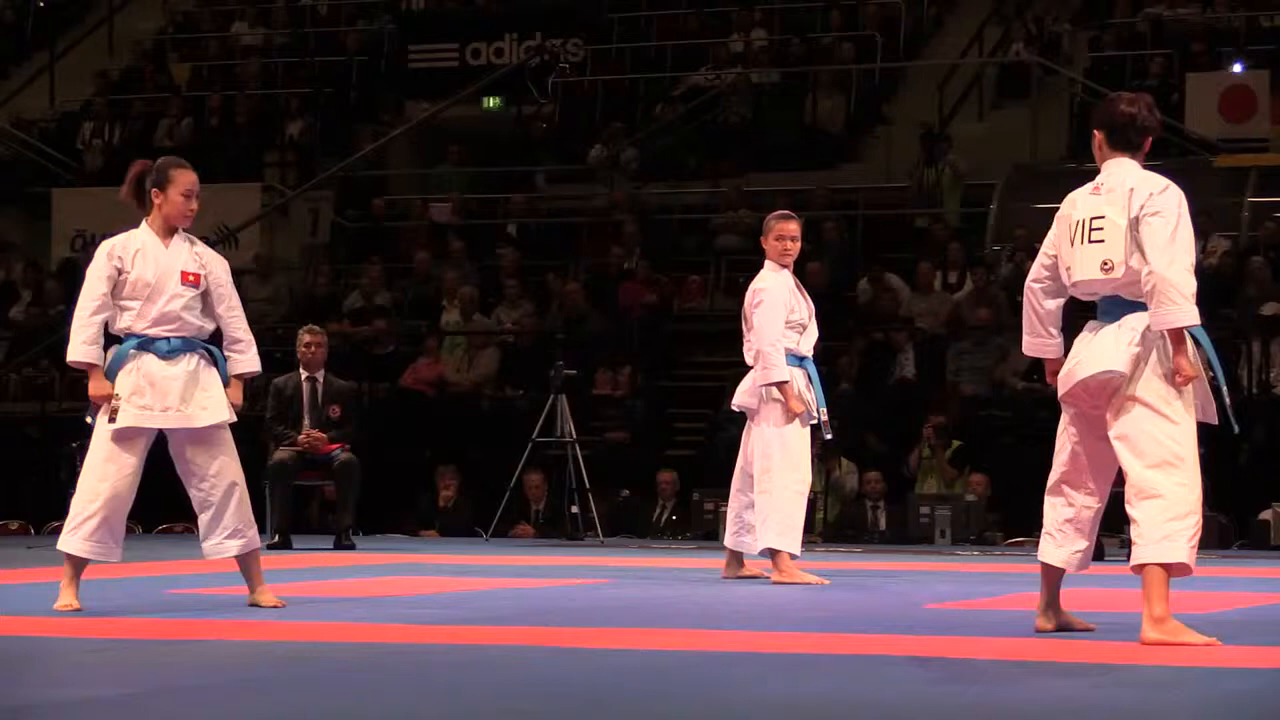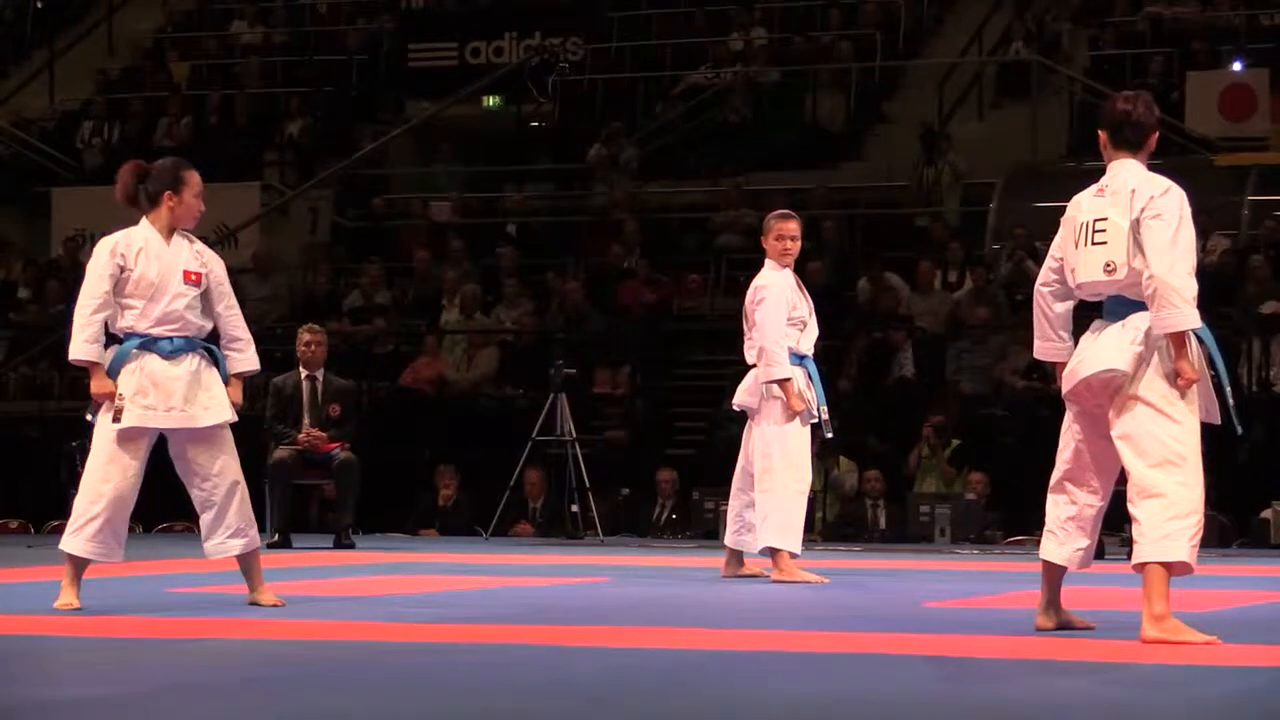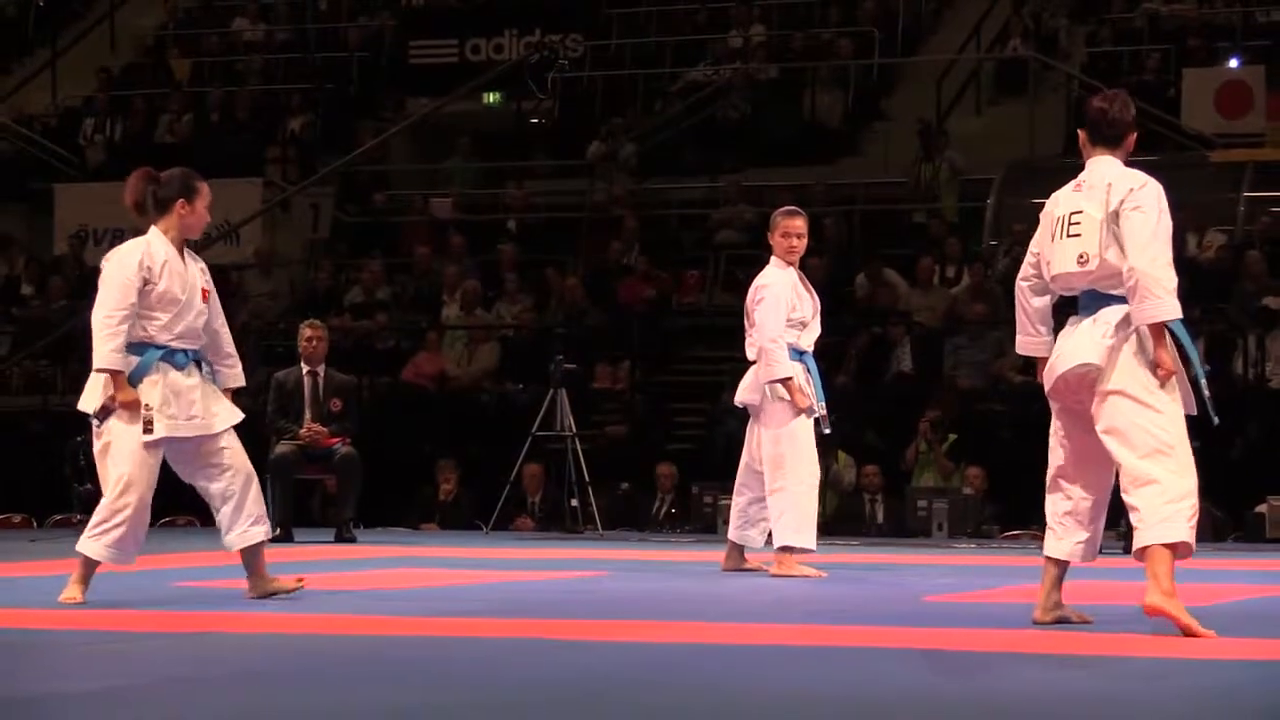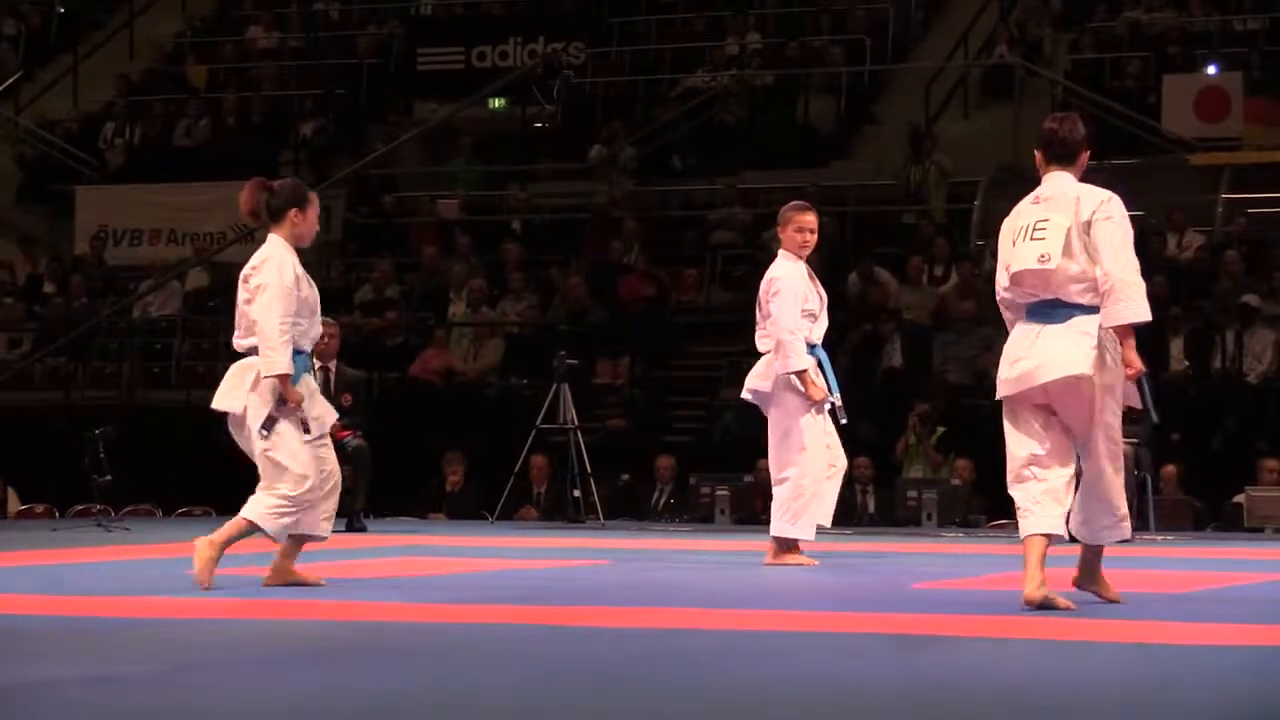
dt=0.7s
person 1, frame 1
left shoulder: (1076, 201)
right shoulder: (1158, 191)
left elbow: (1041, 282)
right elbow: (1168, 273)
left wrist: (1051, 353)
right wrist: (1179, 348)
left hip: (1095, 347)
right hip: (1142, 345)
left knee: (1075, 481)
right knee: (1165, 477)
left ankle: (1050, 606)
right ankle: (1158, 617)
person 1, frame 2
left shoulder: (1081, 203)
right shoulder: (1159, 193)
left elbow: (1050, 287)
right elbow: (1167, 277)
left wrist: (1060, 357)
right wrist: (1181, 351)
left hip: (1098, 349)
right hip: (1145, 347)
left knee: (1078, 480)
right knee: (1168, 478)
left ankle: (1049, 604)
right ankle: (1158, 615)
person 1, frame 3
left shoulder: (1060, 200)
right shoulder: (1136, 186)
left elbow: (1030, 282)
right elbow: (1148, 269)
left wrist: (1042, 354)
right wrist: (1160, 341)
left hip: (1076, 341)
right hip: (1123, 338)
left knee: (1075, 476)
right knee: (1159, 463)
left ankle: (1049, 598)
right ankle: (1161, 587)
person 1, frame 4
left shoulder: (1017, 214)
right shoulder: (1099, 202)
right elbow: (1119, 275)
right wrist: (1127, 344)
left hip: (1027, 347)
right hip: (1082, 343)
left knee: (1037, 468)
right knee: (1101, 464)
left ankle: (1034, 576)
right ankle: (1090, 569)
person 2, frame 1
left shoulder: (205, 258)
right shoulder: (117, 249)
left elbow: (233, 321)
right elbow: (91, 312)
left wrist: (235, 381)
right wrist: (95, 374)
left hip: (194, 378)
right hip: (134, 374)
left knee: (223, 478)
right knee: (104, 480)
left ankle: (256, 585)
right ankle: (69, 584)
person 2, frame 2
left shoulder: (202, 256)
right shoulder: (118, 246)
left elbow: (229, 319)
right elbow: (91, 310)
left wrist: (236, 379)
right wrist: (97, 372)
left hip: (195, 376)
right hip: (135, 373)
left knee: (222, 478)
right knee: (107, 481)
left ankle: (256, 584)
right ankle: (71, 584)
person 2, frame 3
left shoulder: (196, 267)
right shoulder: (133, 256)
left elbow: (216, 331)
right elbow: (109, 320)
left wrist: (227, 388)
right wrist: (119, 382)
left hip: (189, 386)
right hip: (140, 385)
left knee: (234, 473)
right knee: (129, 490)
left ankle: (259, 577)
right ankle: (78, 582)
person 2, frame 4
left shoulder: (280, 260)
right shoulder: (276, 262)
right elbow: (271, 328)
right wrist: (286, 383)
left hip: (280, 384)
right hip: (270, 385)
left knee: (320, 476)
right knee: (300, 480)
left ankle: (284, 565)
right ankle: (216, 544)
person 3, frame 1
left shoulder: (784, 282)
right shoulder: (770, 285)
right elbow: (767, 345)
right wrist: (788, 395)
left hip: (780, 386)
right hip: (778, 385)
left knee: (754, 474)
right knee: (783, 472)
left ankle: (735, 560)
right ankle: (782, 564)
person 3, frame 2
left shoulder: (784, 281)
right shoulder: (772, 283)
right elbow: (771, 342)
left wrist: (793, 390)
right wrist: (789, 393)
left hip: (778, 385)
right hip: (779, 384)
left knee: (754, 473)
right knee: (784, 471)
left ankle: (735, 558)
right ankle: (782, 562)
person 3, frame 3
left shoulder: (792, 279)
right shoulder: (774, 282)
right elbow: (770, 341)
left wrist: (797, 386)
right wrist: (793, 390)
left hip: (786, 380)
right hip: (780, 380)
left knee: (759, 469)
right knee: (795, 468)
left ankle: (736, 552)
right ankle: (784, 556)
person 3, frame 4
left shoulder: (799, 271)
right shoulder: (786, 274)
right elbow: (785, 333)
right wrist: (807, 380)
left hip: (796, 373)
right hip: (790, 375)
left knee: (830, 458)
right knee: (801, 460)
left ankle: (790, 534)
right ankle: (780, 547)
person 4, frame 1
left shoulder: (344, 389)
right shoulder: (280, 385)
left elbow: (350, 428)
right elbow: (273, 425)
left wrist: (327, 438)
right wrist: (296, 439)
left hip: (330, 447)
right hip: (294, 447)
left knee: (349, 462)
right knee: (279, 462)
left ankle: (343, 532)
right ankle: (281, 533)
person 4, frame 2
left shoulder: (344, 387)
right shoulder: (280, 384)
left elbow: (350, 427)
right elbow: (273, 425)
left wrist: (327, 437)
right wrist: (296, 437)
left hip: (329, 446)
right hip: (294, 446)
left knee: (348, 460)
right knee: (278, 461)
left ankle: (343, 531)
right ankle: (280, 532)
person 4, frame 3
left shoulder: (345, 383)
right shoulder: (281, 379)
left elbow: (351, 423)
right elbow: (274, 420)
left wrist: (328, 432)
right wrist: (298, 432)
left hip: (330, 441)
right hip: (295, 441)
left knee: (349, 456)
right knee: (280, 456)
left ankle: (344, 525)
right ankle: (282, 526)
person 4, frame 4
left shoulder: (355, 378)
left elbow: (361, 416)
left wrist: (338, 425)
left hip: (342, 433)
left knee: (360, 448)
left ankle: (354, 514)
